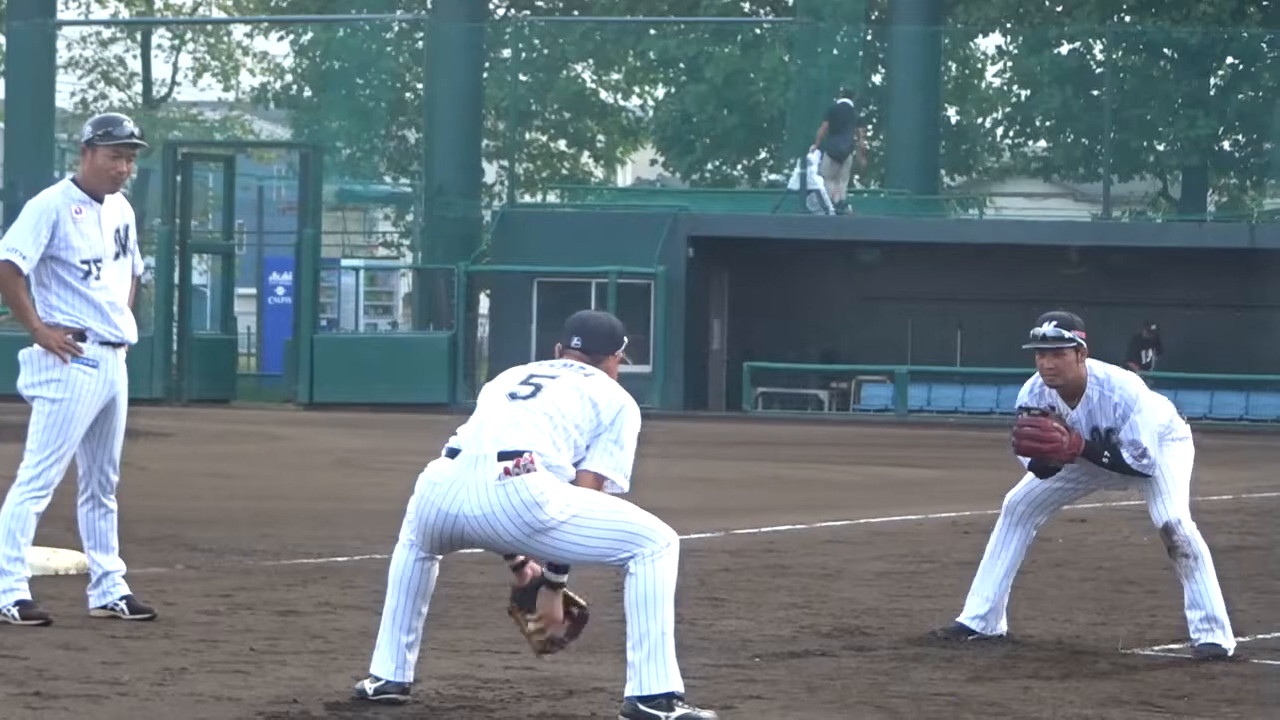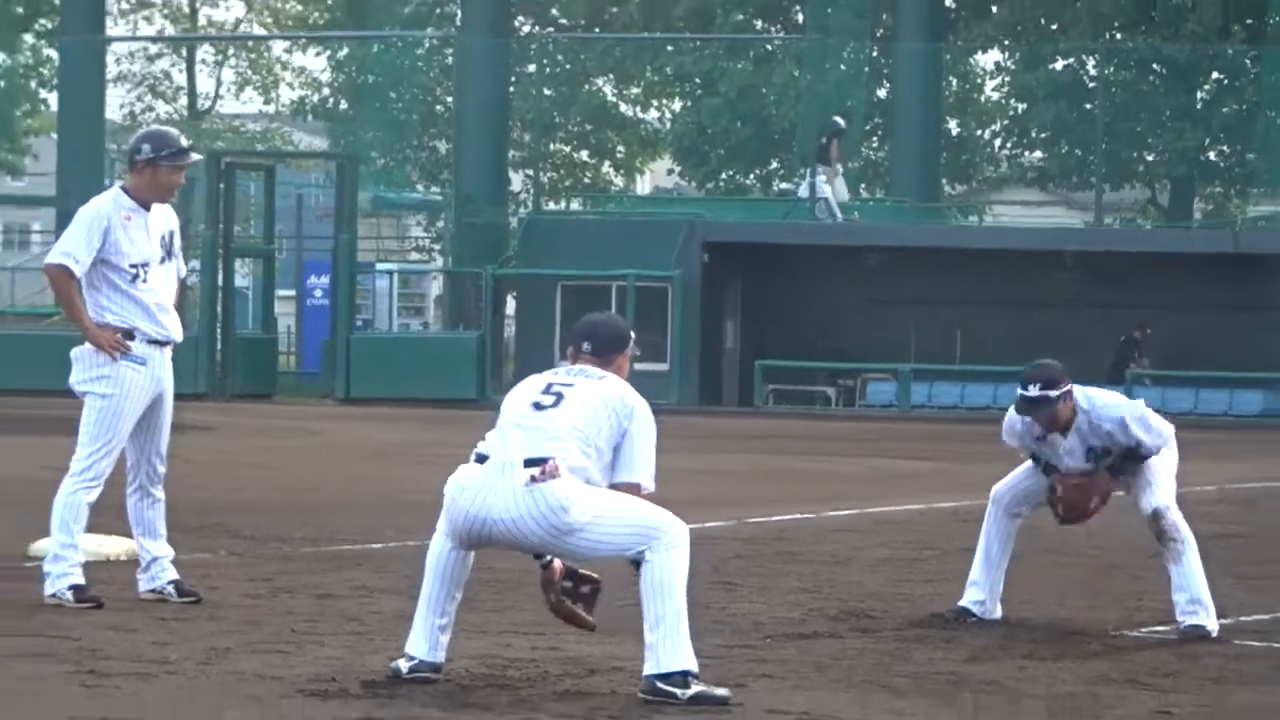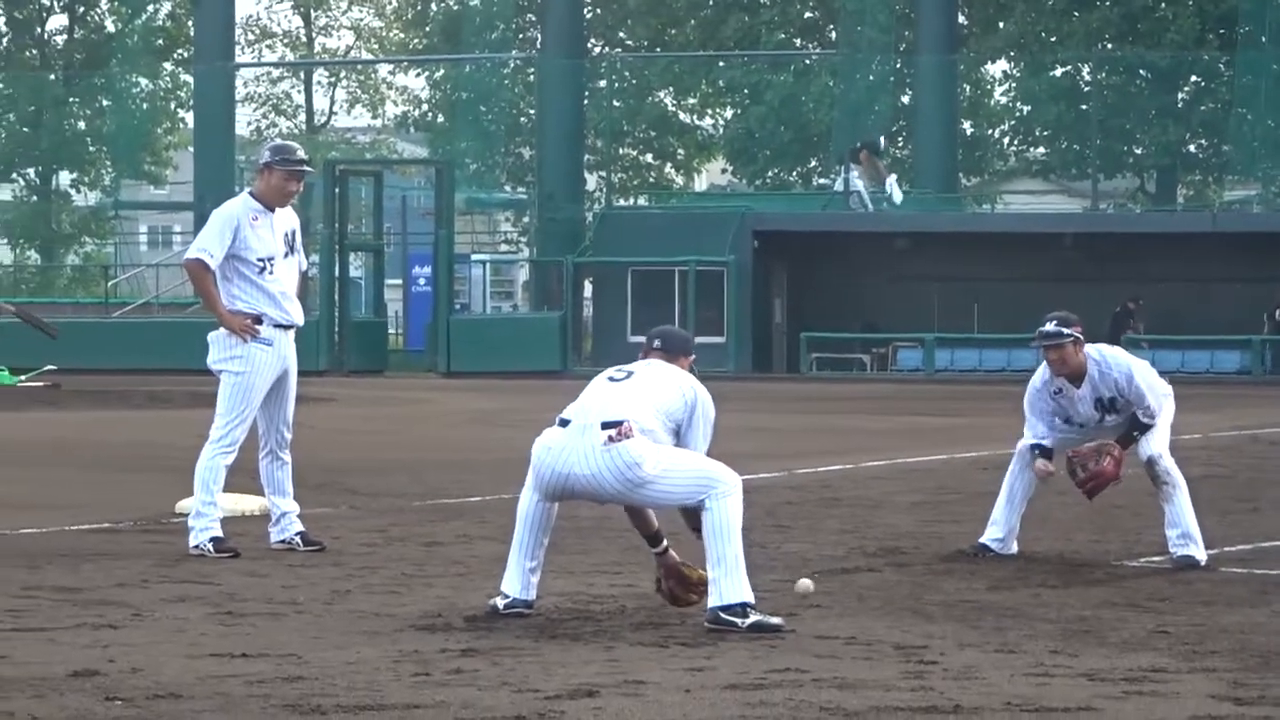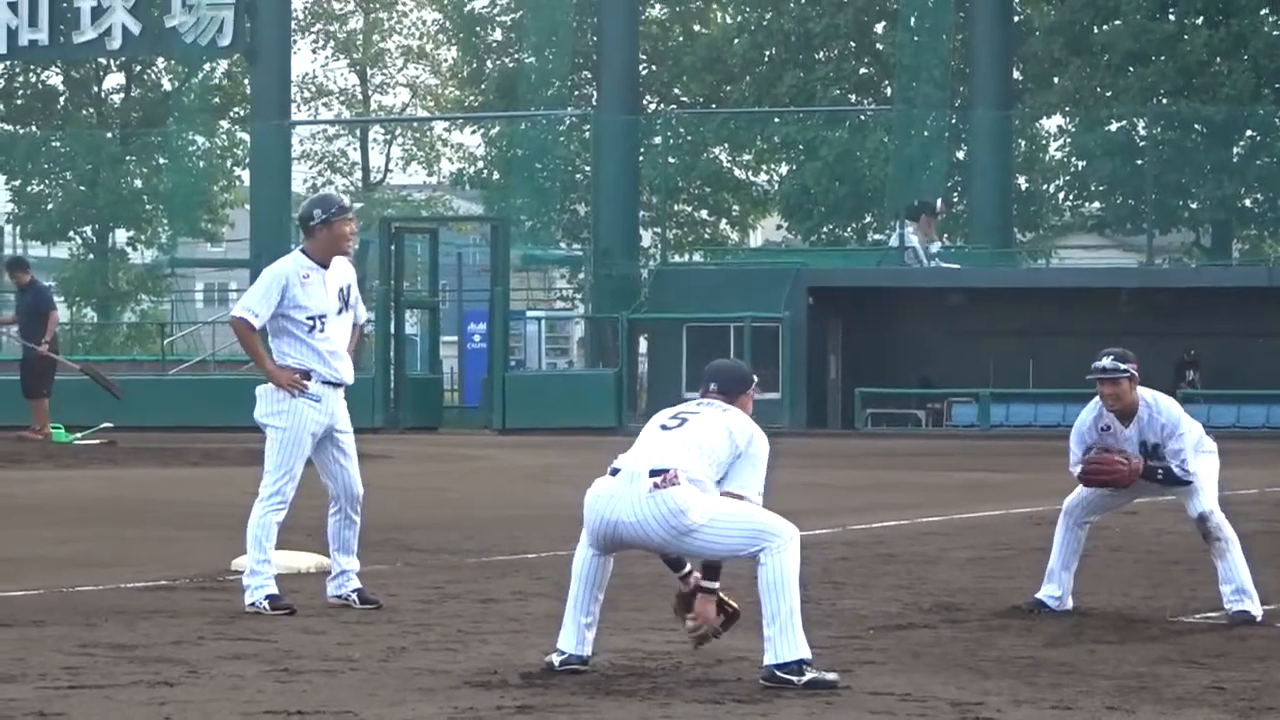
dt=1s
person 1, frame 1
left shoulder: (121, 210)
right shoulder: (52, 205)
left hip: (114, 361)
right hip: (72, 361)
left knee: (102, 484)
left ankle: (108, 589)
person 1, frame 2
left shoulder: (166, 216)
right shoulder: (103, 212)
right elbow: (58, 267)
right wrist: (89, 329)
left hip: (161, 358)
right hip: (121, 360)
left knee: (150, 475)
right knee: (89, 470)
left ankle: (157, 574)
right ankle: (61, 576)
person 1, frame 3
left shoulder: (289, 217)
right shoulder: (233, 213)
right elbow: (195, 261)
right wrist: (223, 315)
left hip: (285, 341)
right hip: (251, 342)
left knee: (279, 441)
right knee: (225, 438)
left ankle: (286, 527)
right ankle: (203, 530)
person 1, frame 4
left shoulder: (344, 271)
right shoulder: (284, 272)
right elbow: (241, 320)
right wrist: (271, 371)
left hip: (335, 397)
right hip: (298, 398)
left knee: (349, 494)
right knee: (276, 496)
left ankle: (344, 582)
right ankle: (259, 589)
person 2, frame 1
left shoulder: (508, 376)
right shoulder: (616, 398)
right elbow: (584, 493)
left wrist: (515, 556)
right wrist: (554, 578)
left hip: (442, 488)
right hip: (516, 494)
left knee: (416, 539)
right knee: (654, 544)
left ankle: (388, 676)
person 2, frame 2
left shoulder: (527, 384)
right shoulder: (628, 400)
right elbow: (627, 495)
left wrist: (544, 556)
right wrist: (643, 554)
left hip: (474, 493)
right hip: (542, 500)
left knee: (452, 531)
right knee: (668, 534)
left ankle: (422, 656)
right ankle: (669, 675)
person 2, frame 3
left shoulder: (606, 376)
right shoulder: (692, 386)
right elbow: (686, 481)
left wrist: (660, 548)
right wrist: (709, 534)
left hip: (557, 453)
right hip: (616, 456)
left knee: (540, 486)
right knee: (724, 485)
left ankle: (516, 595)
right ankle: (730, 607)
person 2, frame 4
left shoulder: (665, 415)
right shoulder: (747, 430)
right elbow: (729, 509)
left wrist: (683, 572)
right wrist: (709, 588)
left hip: (606, 499)
right hip: (665, 503)
left knee: (595, 542)
right knee: (780, 537)
left ankle: (571, 651)
right ankle: (786, 665)
person 3, frame 1
left shoulder: (1122, 390)
right shoulder: (1033, 394)
left elbow: (1143, 464)
right elbow: (1038, 467)
left wrist: (1081, 448)
right wrist: (1053, 454)
left hip: (1158, 443)
right hip: (1086, 453)
left knee: (1173, 522)
right knee: (1018, 505)
person 3, frame 2
left shoulder: (1109, 411)
right shoulder: (1018, 423)
left elbow: (1156, 438)
left wrist: (1110, 471)
right wrist: (1056, 476)
right hip: (1070, 463)
left knee: (1160, 509)
right knee: (1003, 498)
left ankle: (1197, 617)
person 3, frame 3
left shoulder: (1119, 366)
right shoulder: (1041, 383)
left elbow: (1149, 410)
right elbow: (1039, 437)
left wrist: (1118, 448)
right wrist: (1041, 459)
left hip: (1147, 405)
right hip: (1082, 419)
left knee: (1155, 456)
right knee: (1025, 451)
left ankle: (1188, 549)
right ankle: (998, 540)
person 3, frame 4
left shoulder: (1166, 412)
right shoulder: (1090, 417)
left elbow: (1186, 473)
right elbow: (1081, 470)
left wrist: (1140, 469)
left hip: (1191, 458)
left knee: (1206, 513)
right knee: (1073, 509)
left ankle: (1243, 603)
right ankle: (1054, 596)
